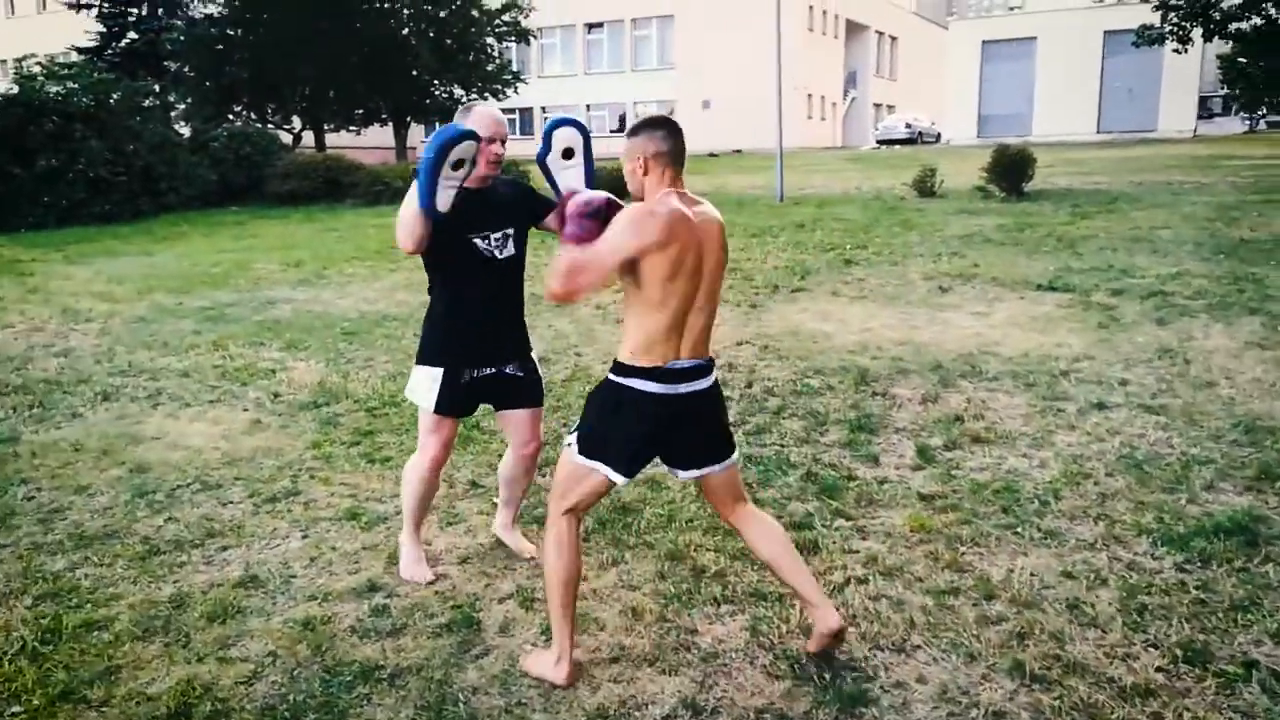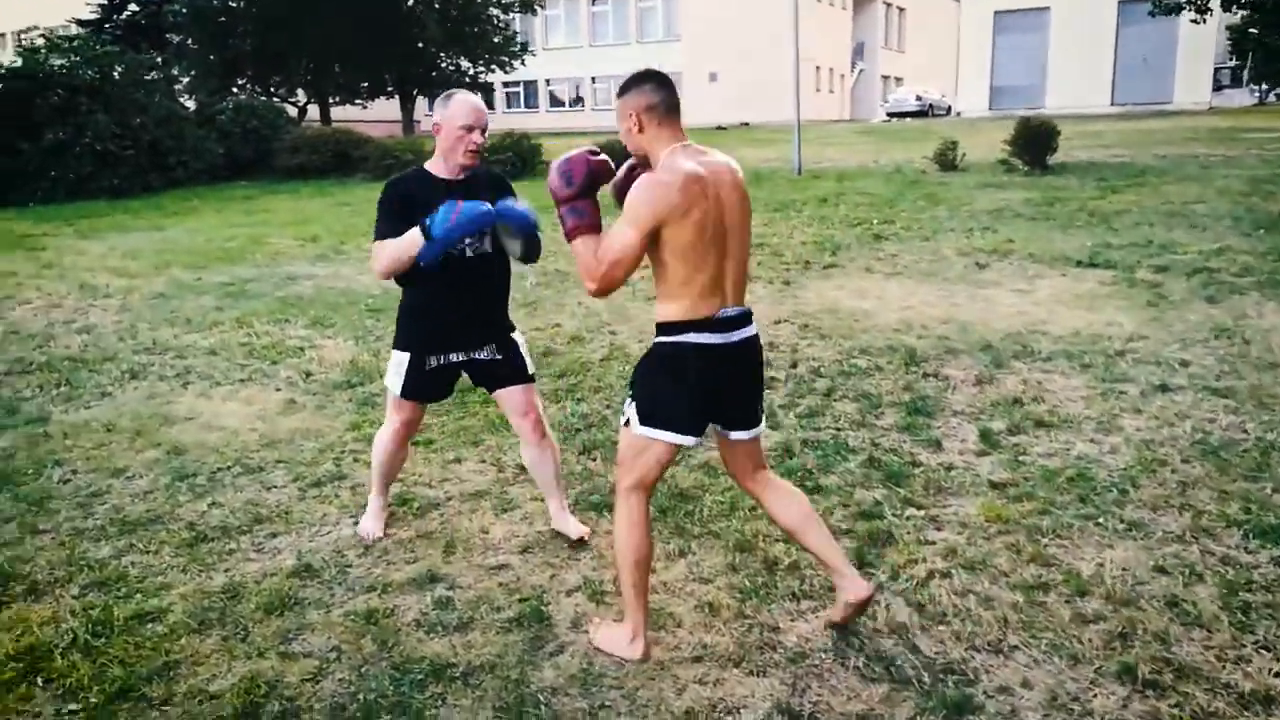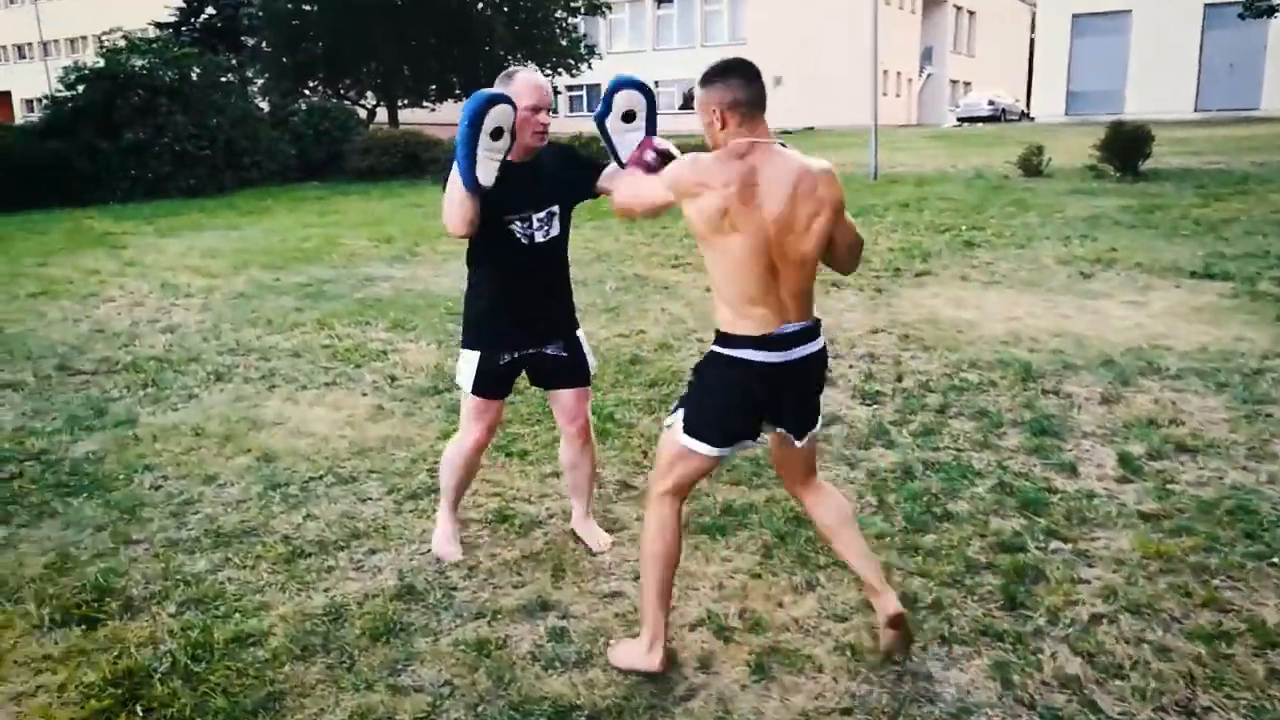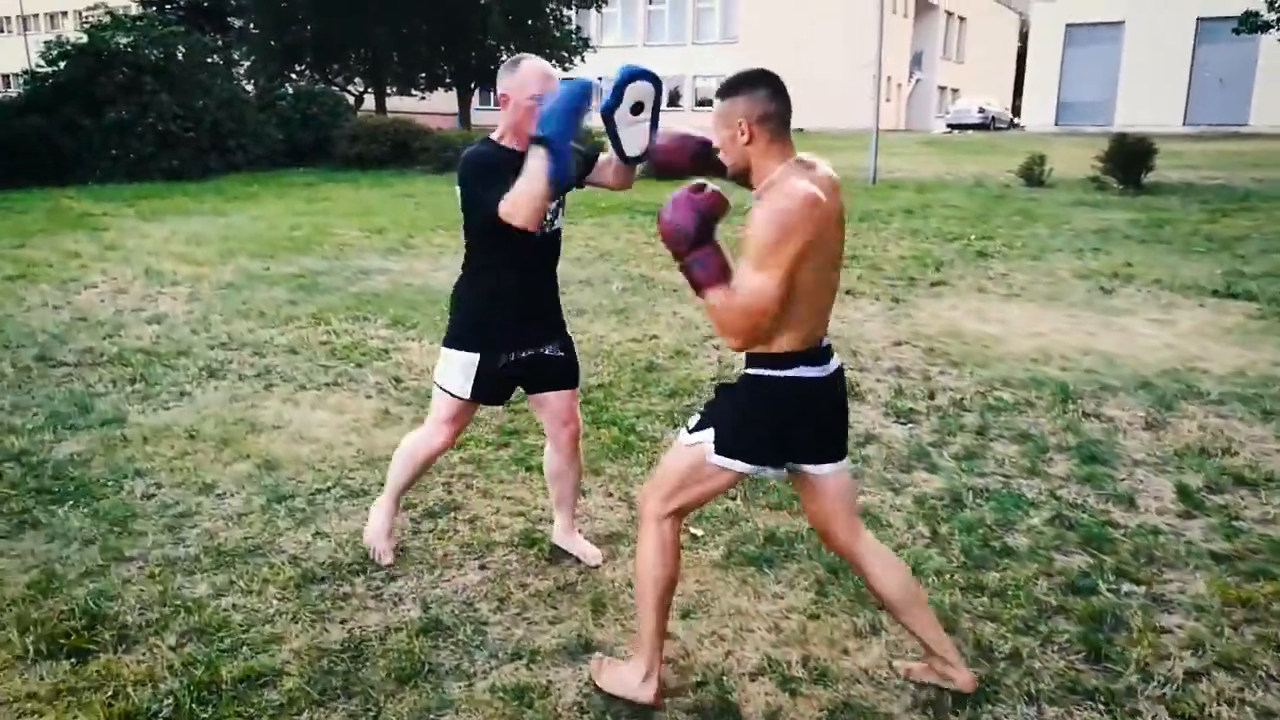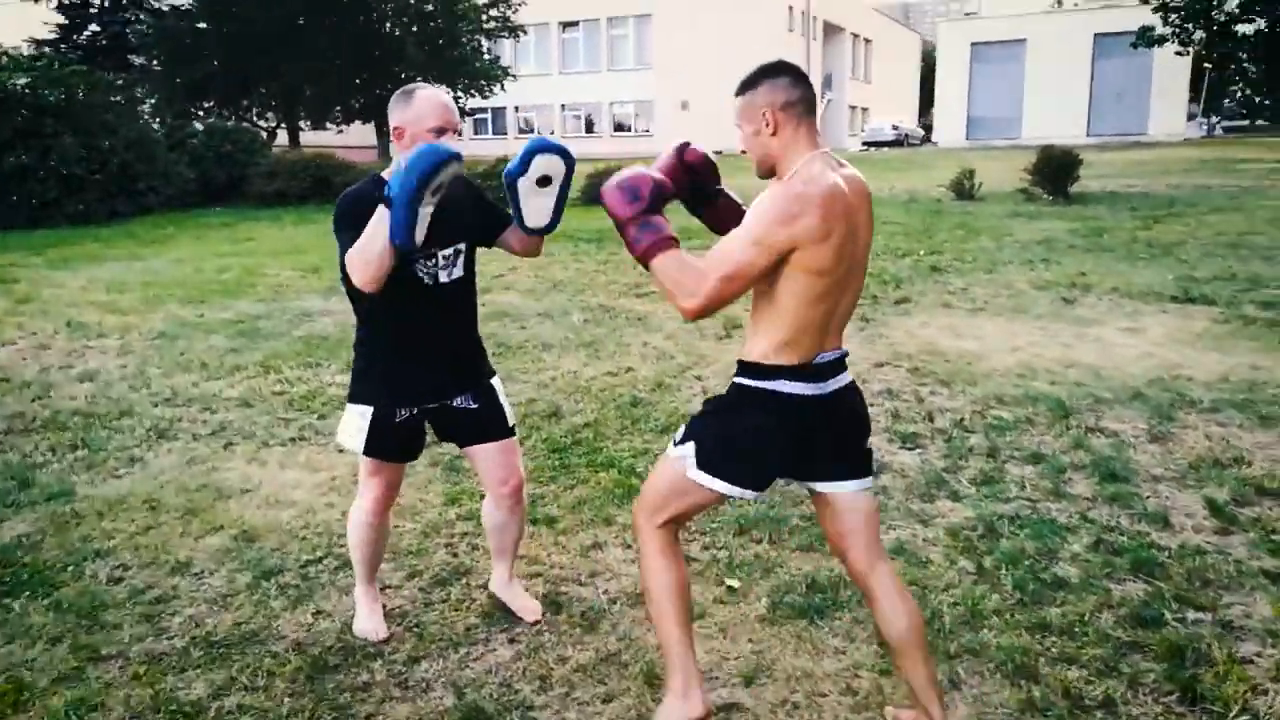
dt=0.5s
person 1, frame 1
left shoulder: (647, 217)
right shoulder: (713, 222)
left elbow: (563, 287)
left hip: (636, 397)
right hip: (698, 392)
left knee: (563, 511)
right knee: (736, 508)
left ankle: (560, 655)
right ankle: (820, 608)
person 1, frame 2
left shoulder: (658, 185)
right shoulder: (726, 167)
left elbow: (598, 279)
left wrist: (575, 202)
left hip: (683, 356)
right hip: (740, 342)
left knee: (631, 488)
right knee: (755, 475)
left ankle: (631, 633)
right ankle: (847, 579)
person 1, frame 3
left shoulder: (710, 176)
right shoulder: (820, 176)
left elbow: (624, 194)
right elbow: (848, 258)
left wrist: (643, 162)
left hip: (739, 366)
right hip: (803, 356)
left knee: (666, 492)
right knee: (806, 482)
left ankle: (649, 641)
right ankle: (884, 598)
person 1, frame 4
left shoulder: (780, 212)
right shoulder: (815, 174)
left elbow: (741, 332)
left wrist: (695, 248)
right wrist: (701, 165)
left hip: (771, 390)
right hip: (818, 382)
left knee: (659, 505)
right knee: (845, 533)
left ankle: (643, 670)
right ankle: (947, 660)
person 1, frame 5
left shoulder: (795, 198)
right shoulder: (849, 186)
left elbow: (695, 297)
left wrist: (639, 219)
right wrist: (706, 192)
left hip: (766, 403)
right hip: (834, 397)
left knee: (654, 519)
right knee: (868, 562)
person 2, frame 1
left shoulder: (516, 194)
left elbow: (567, 225)
right elbow: (409, 242)
left hip: (510, 345)
right hip: (449, 349)
left knee: (527, 444)
right knee: (433, 453)
left ankle: (506, 522)
right ankle: (411, 540)
person 2, frame 2
left shoulder: (493, 184)
right shoulder: (403, 190)
left elbow: (517, 240)
right elbow: (383, 264)
left wrist: (523, 230)
right wrist: (432, 232)
left hip: (491, 331)
right hip: (426, 334)
left knee: (530, 420)
right knee: (400, 425)
left ankle: (559, 510)
right ankle: (377, 502)
person 2, frame 3
left shoulder: (560, 162)
right shoulder: (471, 169)
right elbow: (461, 225)
right wrist: (477, 157)
left hip: (555, 323)
right hip: (493, 328)
left knee: (577, 425)
right knee: (477, 433)
left ankle: (582, 516)
right ankle: (446, 516)
person 2, frame 4
left shoulder: (552, 149)
right shoulder: (479, 163)
left elbow: (619, 176)
right elbow: (526, 215)
left wrist: (632, 131)
right wrist: (548, 142)
left hip: (542, 323)
right hip: (482, 327)
left knee: (567, 428)
right knee: (441, 432)
left ankle: (564, 527)
right ankle: (385, 507)
person 2, frame 5
left shoulder: (463, 192)
right shoulder: (360, 203)
left elbow: (526, 244)
right elbow: (366, 278)
right wrist: (398, 202)
left hip: (464, 370)
right hip: (389, 380)
left knee: (507, 481)
right knee: (376, 494)
left ankle: (503, 578)
right ankle: (365, 591)
